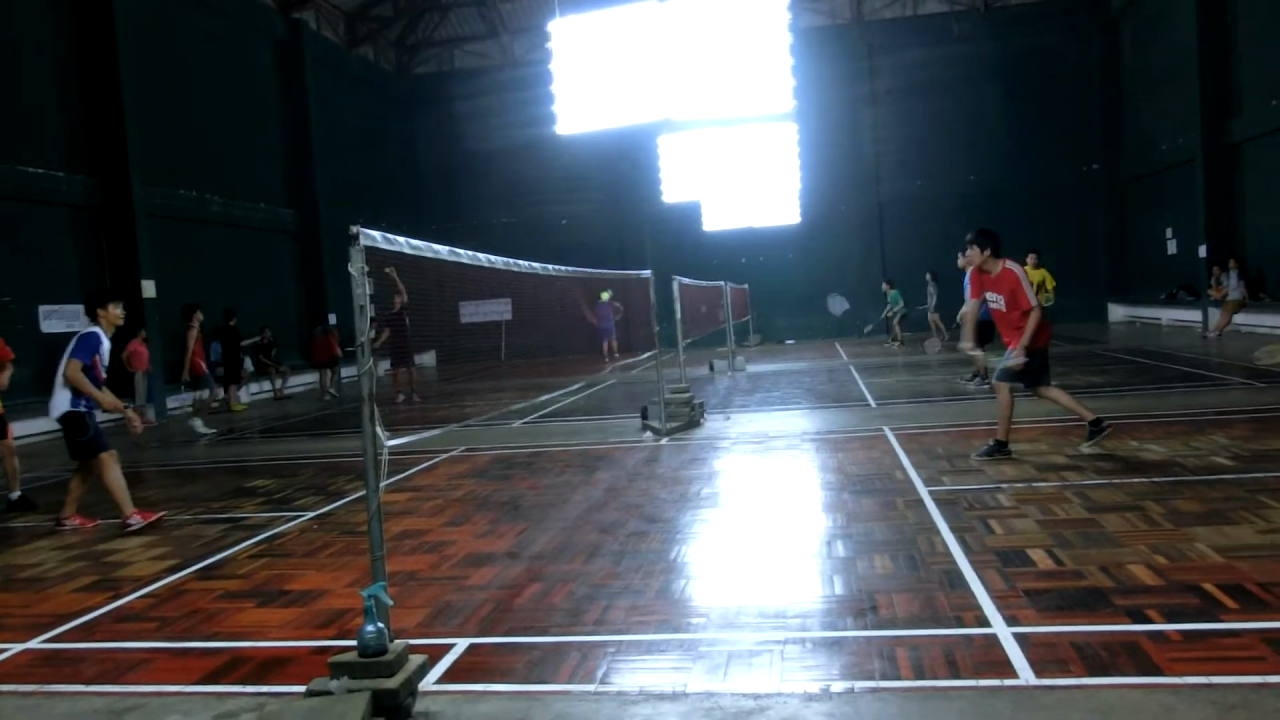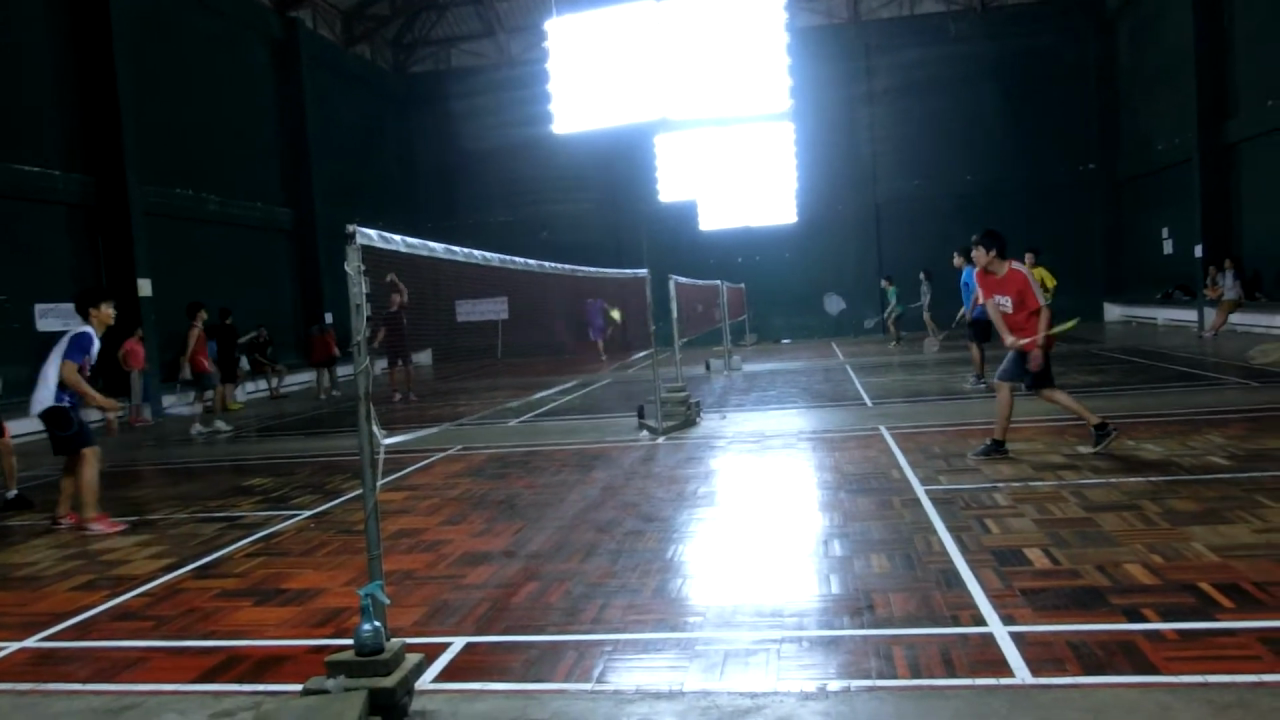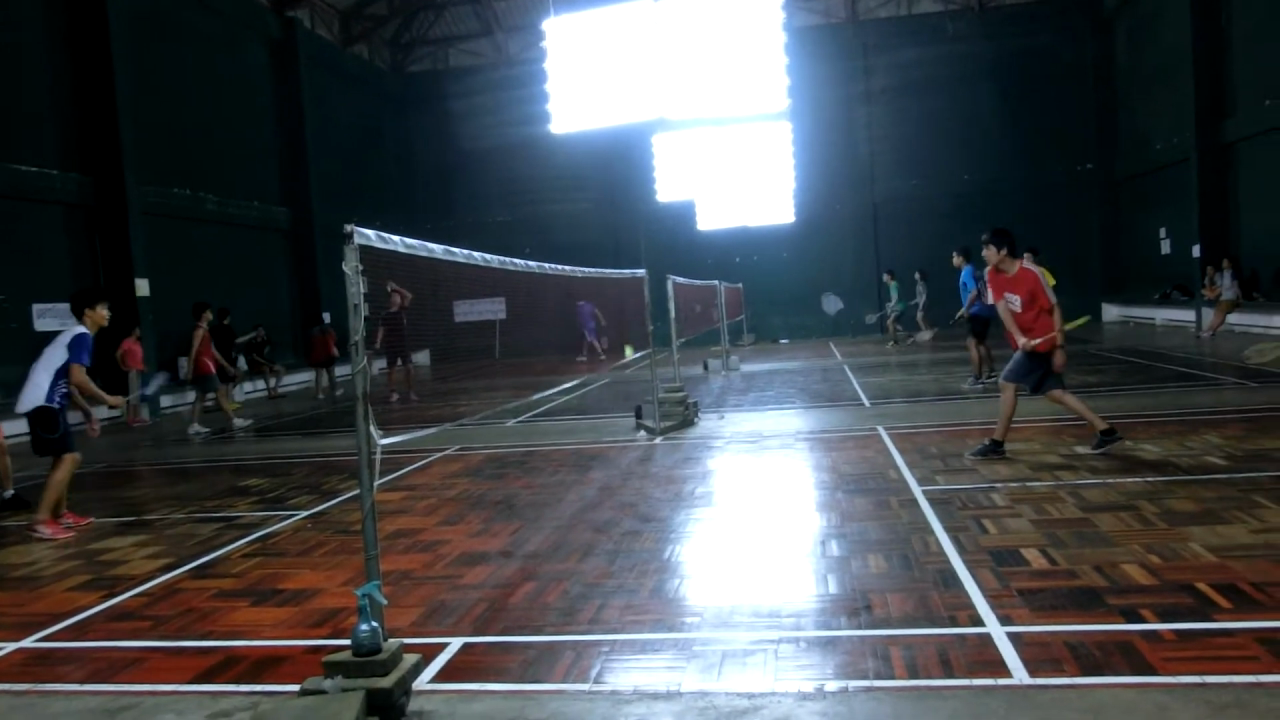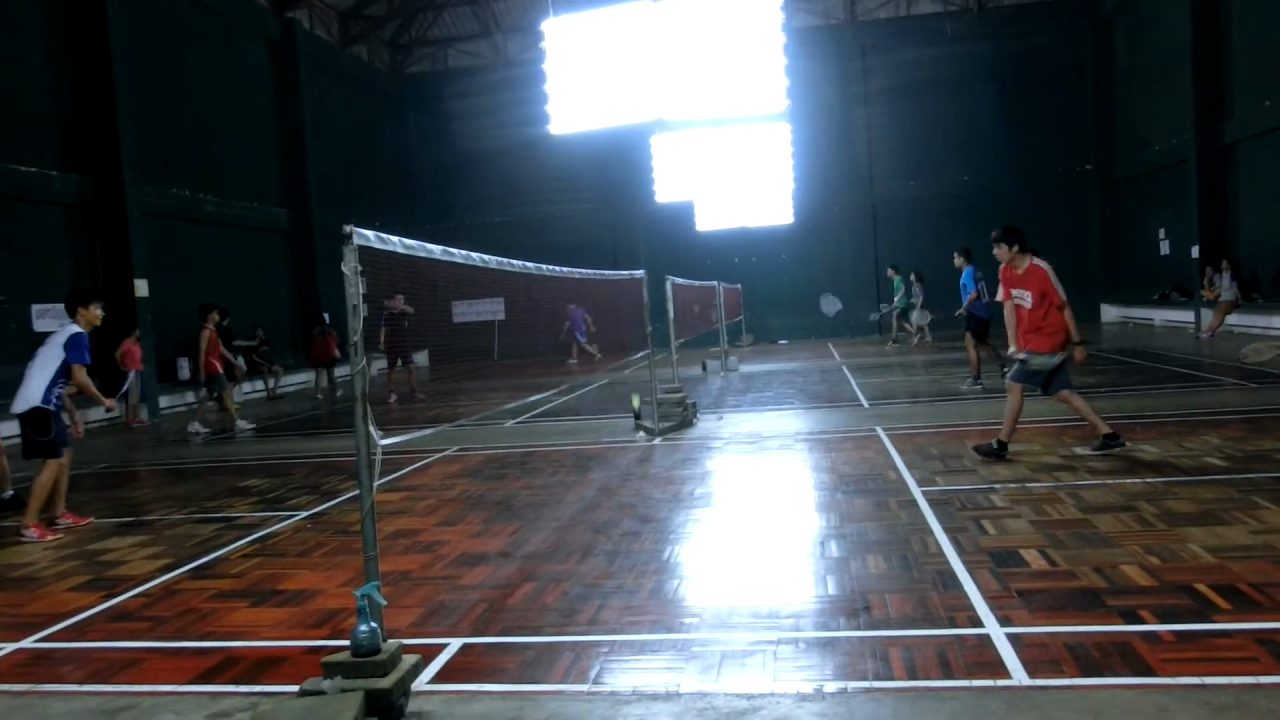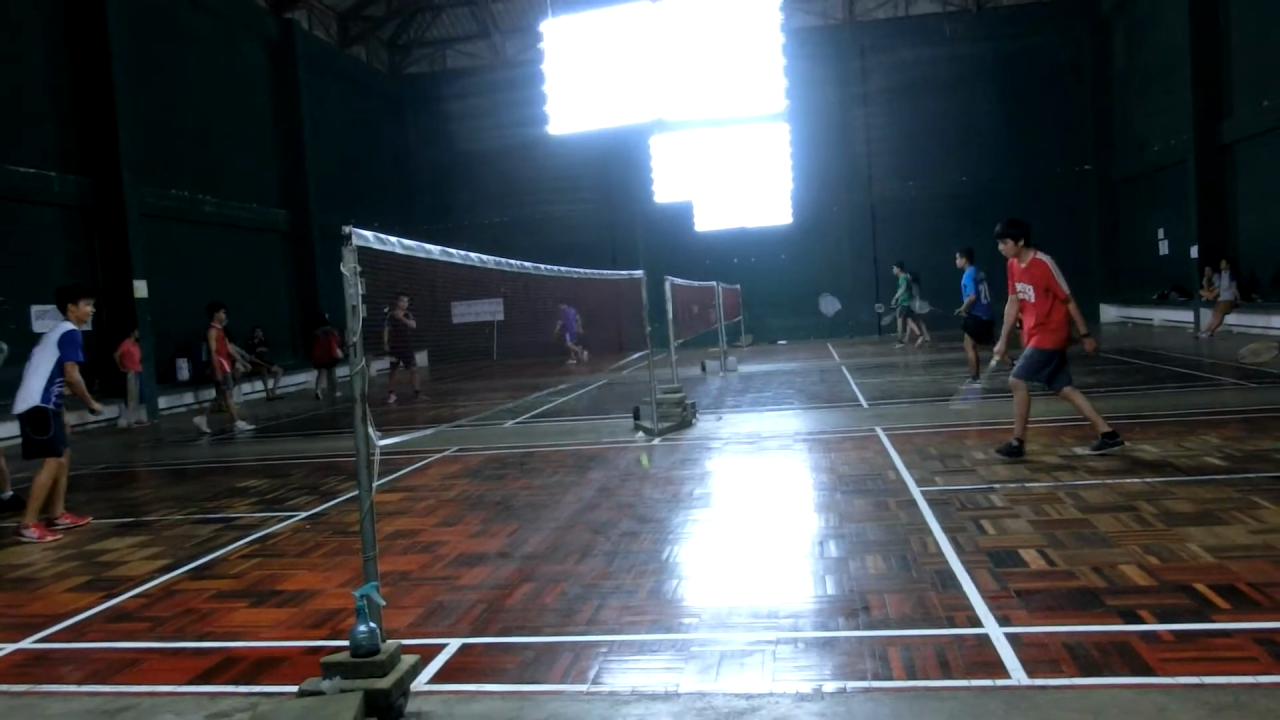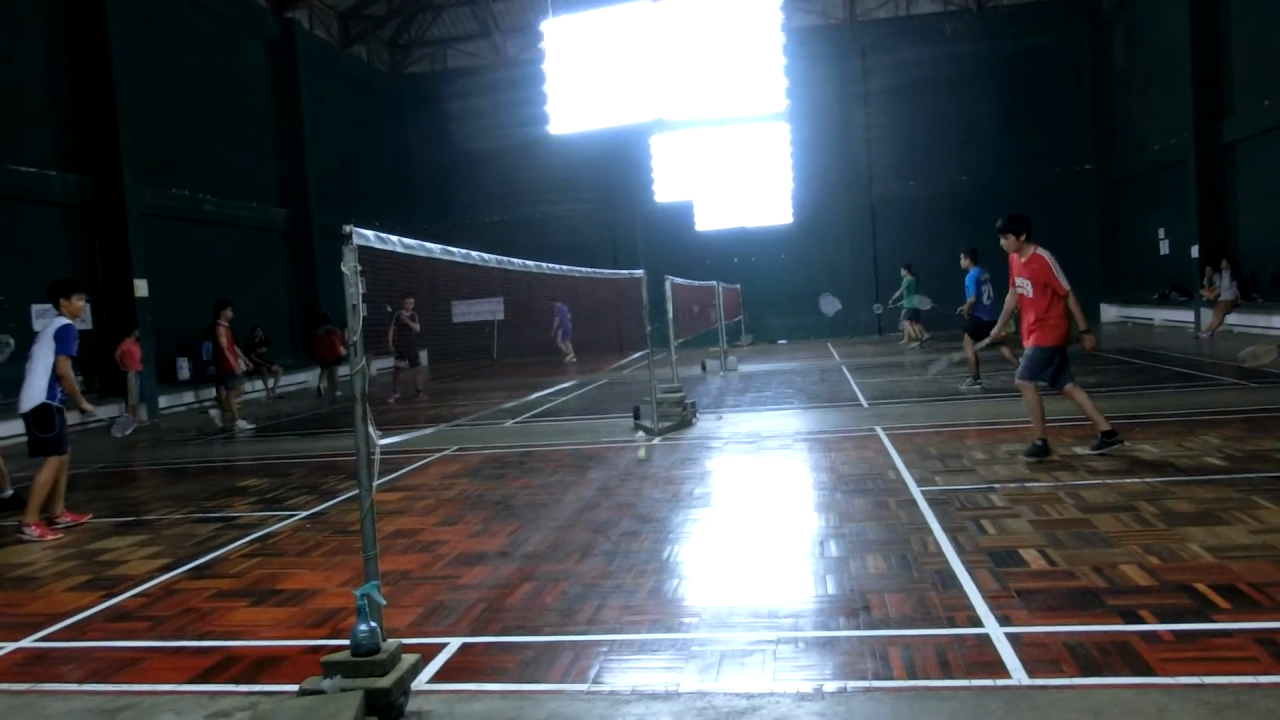
dt=0.1s
person 1, frame 1
left shoulder: (102, 342)
right shoulder: (90, 337)
left elbow: (99, 385)
right elbow: (70, 372)
left wrist: (126, 412)
right wrist: (101, 400)
left hip: (80, 408)
right hip: (72, 408)
left knee: (89, 462)
right knee: (107, 457)
left ankle: (67, 516)
right ankle: (132, 516)
person 1, frame 2
left shoulder: (88, 339)
right shoulder: (84, 336)
right elbow: (68, 374)
left wrist: (103, 406)
right wrist: (100, 399)
left hip: (61, 404)
right hip: (54, 404)
left knee: (75, 457)
right knee: (90, 452)
left ankle: (63, 515)
right ankle: (91, 517)
person 1, frame 3
left shoulder: (75, 336)
right shoulder: (82, 337)
right elbow: (78, 378)
left wrist: (89, 413)
right wrist: (107, 399)
left hip: (46, 403)
right hip: (43, 404)
left knee: (67, 458)
right knee: (69, 459)
left ankle: (61, 514)
right ankle: (41, 521)
person 1, frame 4
left shoulder: (66, 335)
right shoulder: (77, 336)
right elbow: (79, 378)
left wrist: (72, 414)
right wrist: (103, 401)
left hip: (41, 404)
right hip: (38, 405)
left knee: (62, 457)
right knee: (54, 462)
left ankle: (60, 515)
right ankle: (29, 524)
person 1, frame 5
left shoulder: (58, 332)
right shoulder: (71, 333)
right elbow: (72, 375)
left wrist: (61, 415)
right wrist: (91, 403)
left hip: (40, 403)
right hip: (39, 405)
left knee: (62, 456)
right knee: (53, 462)
left ankle: (57, 515)
right ankle: (29, 524)
person 1, frame 6
left shoulder: (53, 327)
right shoulder: (66, 327)
right elbow: (63, 369)
right wrist: (81, 402)
left hip: (42, 401)
right hip: (42, 402)
left knee: (62, 455)
right knee: (54, 460)
left ankle: (57, 513)
right ankle: (29, 522)
person 2, frame 1
left shoulder: (1014, 273)
right shoulder: (975, 274)
left elbow: (1035, 311)
right elbow: (971, 306)
left wrist: (1021, 348)
right wrist: (968, 338)
left hip: (1029, 337)
right hip: (1013, 338)
left knee: (1002, 383)
right knee: (1040, 387)
left ankle: (1000, 444)
right ankle: (1095, 422)
person 2, frame 2
left shoulder: (1021, 274)
right shoulder: (981, 275)
left elbow: (1044, 310)
right elbow: (991, 307)
left wrist: (1037, 347)
right wrist: (1007, 336)
left hip: (1034, 339)
right hip: (1017, 339)
left knee: (1003, 382)
right knee: (1045, 390)
left ankle: (997, 443)
right ankle: (1100, 426)
person 2, frame 3
left shoulder: (1032, 274)
right shoulder: (992, 274)
left elbow: (1053, 311)
right elbow: (1002, 307)
left wrist: (1059, 348)
right wrist: (1019, 338)
left hip: (1040, 338)
right hip: (1025, 341)
left knee: (1007, 383)
right knee: (1054, 392)
left ankle: (996, 444)
right ankle: (1106, 431)
person 2, frame 4
left shoulder: (1041, 270)
right shoulder: (1005, 271)
left elbow: (1064, 306)
right elbow: (1009, 307)
left wrist: (1077, 343)
right wrist: (1013, 343)
left hip: (1048, 338)
right hip: (1031, 339)
left knee: (1014, 384)
right knee: (1063, 392)
left ankle: (1001, 444)
right ankle: (1109, 435)
person 2, frame 5
left shoulder: (1045, 265)
right shoulder: (1012, 264)
left elbow: (1068, 300)
right elbow: (1013, 302)
left wrist: (1085, 335)
right wrist: (1003, 339)
left hip: (1049, 335)
right hip: (1036, 337)
left knee: (1018, 381)
right knee: (1065, 389)
left ankle: (1017, 442)
right ankle: (1108, 435)
person 2, frame 6
left shoulder: (1043, 260)
right shoulder: (1013, 259)
left elbow: (1068, 295)
right elbow: (1013, 294)
left wrist: (1084, 331)
right wrist: (1000, 324)
left hip: (1049, 332)
right hip: (1035, 334)
left knee: (1025, 382)
right knee: (1067, 386)
left ankle: (1041, 442)
right ankle: (1107, 433)
